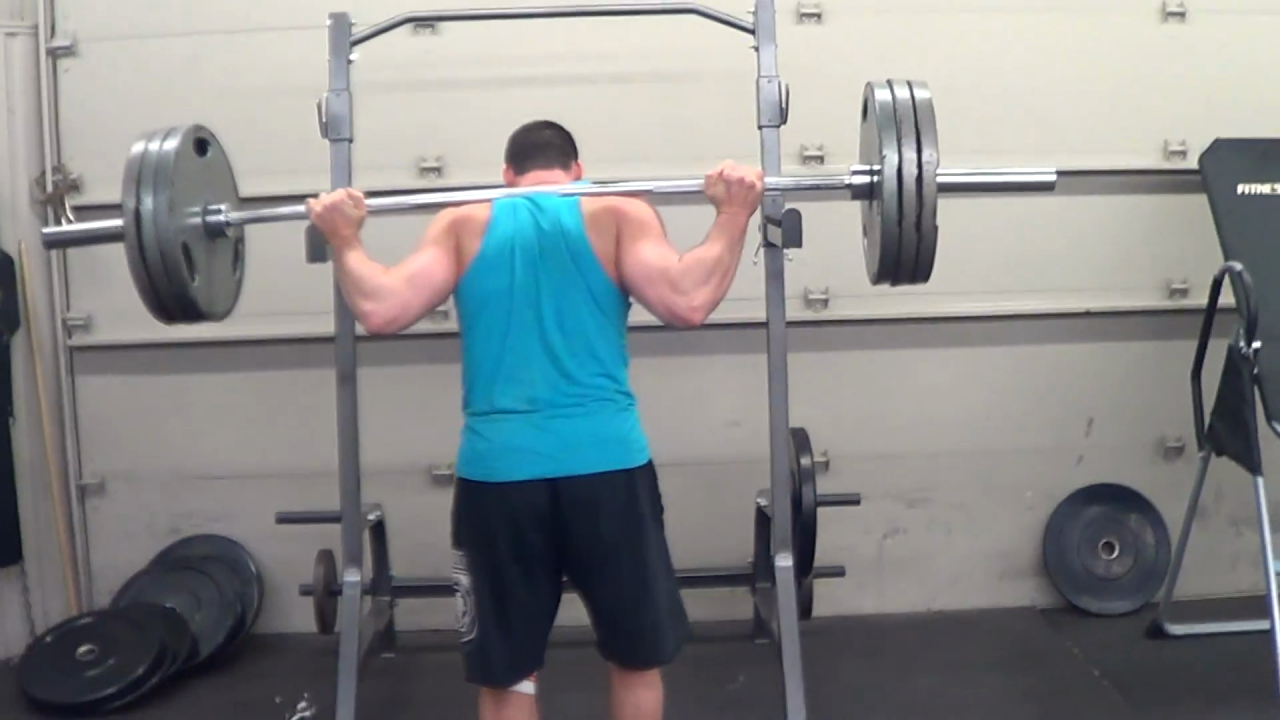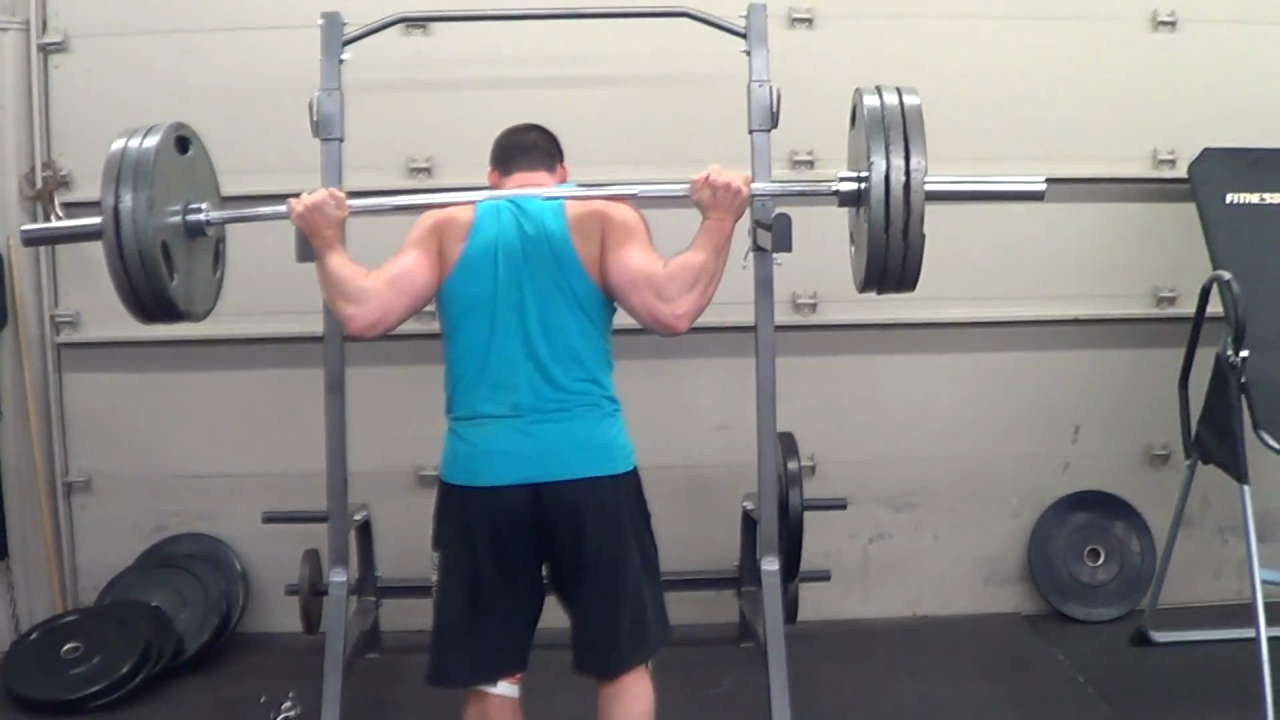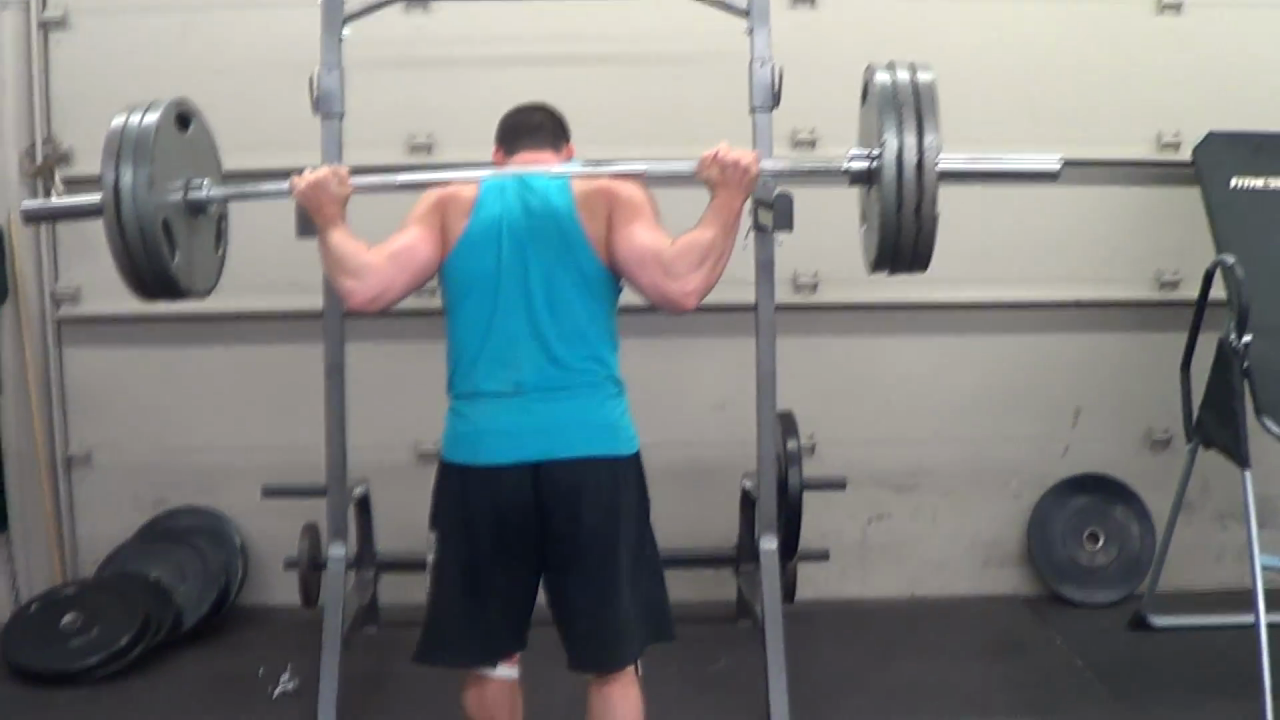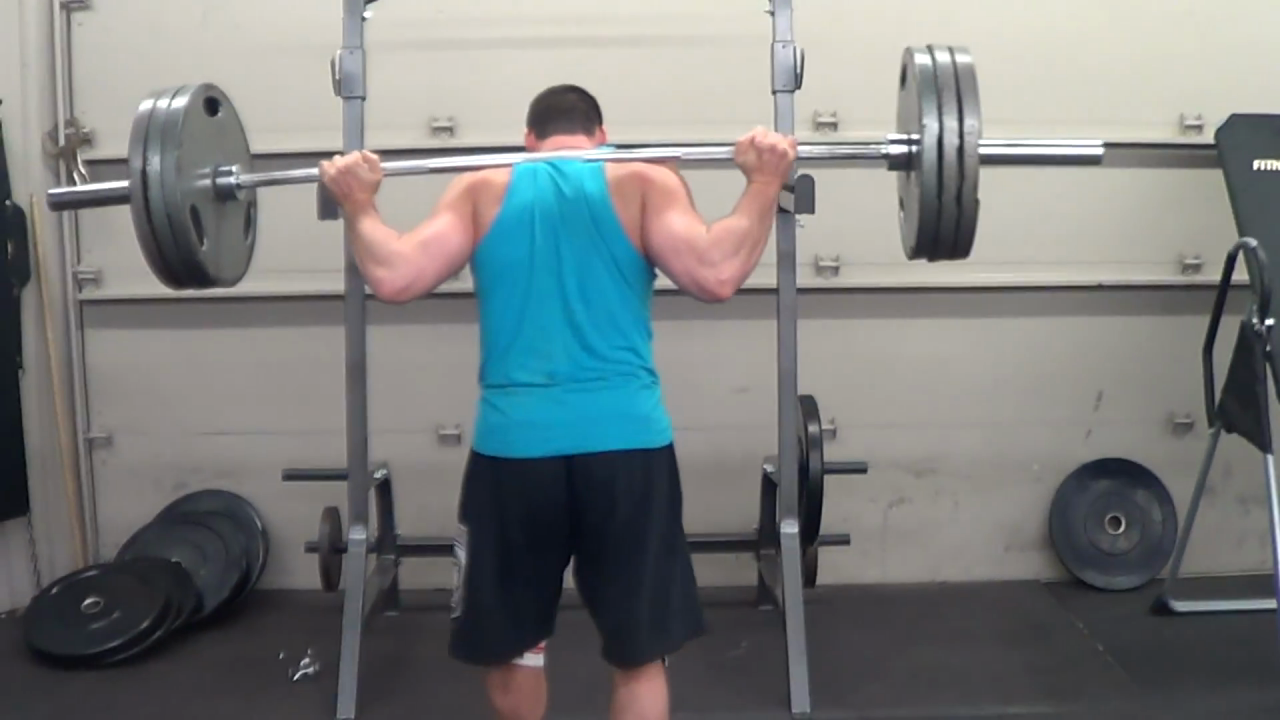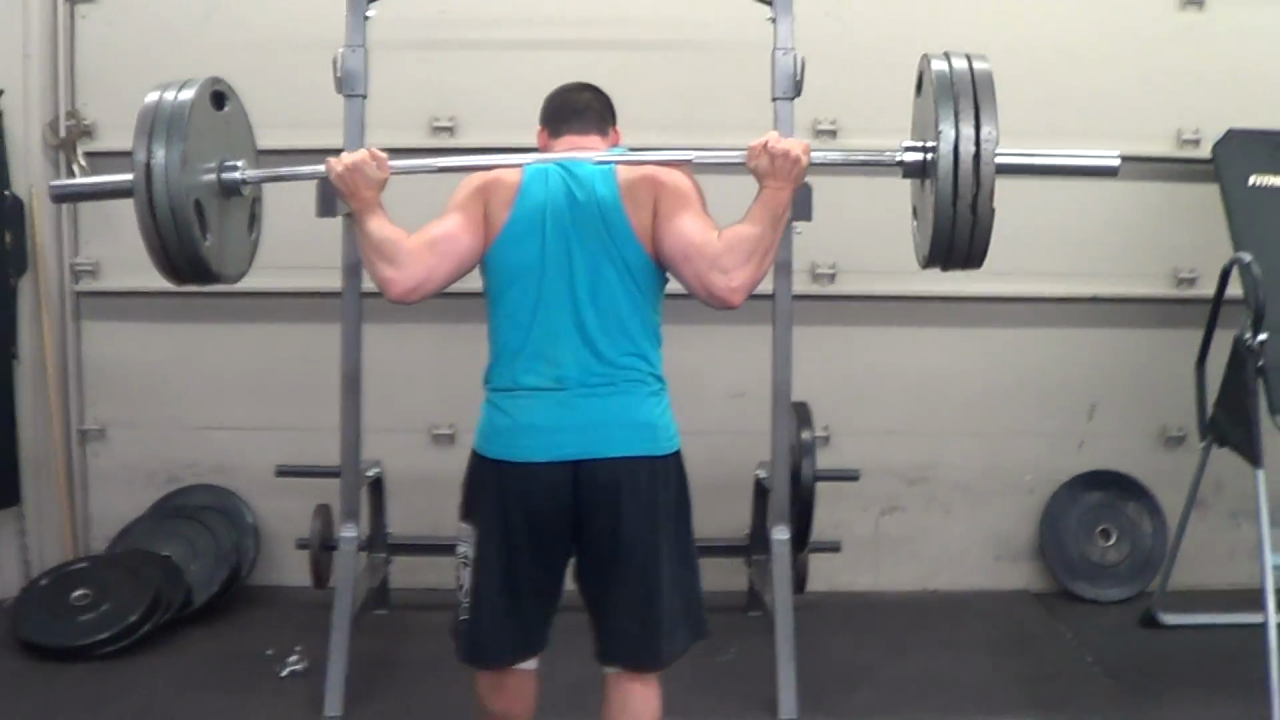
dt=0.2s
person 1, frame 1
left shoulder: (463, 225)
right shoulder: (619, 215)
left elbow: (381, 311)
right elbow: (688, 303)
left wrist: (345, 238)
right wrist: (733, 214)
left hip: (499, 470)
right hip: (606, 464)
left knee: (507, 672)
right knee: (640, 653)
person 1, frame 2
left shoulder: (446, 228)
right shoulder: (604, 219)
left elbow: (363, 314)
right elbow: (672, 310)
left wrist: (327, 240)
right wrist: (719, 221)
left hip: (482, 475)
right hip: (591, 470)
right knee: (623, 660)
person 1, frame 3
left shoulder: (450, 204)
right shoulder: (609, 197)
left elbow: (364, 290)
right elbow: (680, 287)
left wrist: (329, 217)
right wrist: (728, 198)
left hip: (482, 454)
right hip: (593, 450)
left knee: (489, 653)
right knee: (612, 658)
person 1, frame 4
left shoulder: (481, 190)
right shoulder: (644, 182)
left elbow: (395, 279)
right elbow: (716, 275)
left wrist: (358, 203)
right wrist: (764, 183)
left hip: (512, 444)
right hip: (626, 441)
left knee: (509, 640)
right knee: (639, 652)
person 1, frame 5
left shoulder: (492, 189)
right shoulder: (657, 186)
left elbow: (403, 279)
right elbow: (728, 282)
left wrist: (365, 201)
right wrist: (776, 189)
left hip: (515, 447)
right hip: (631, 448)
left knee: (496, 643)
right knee: (634, 658)
